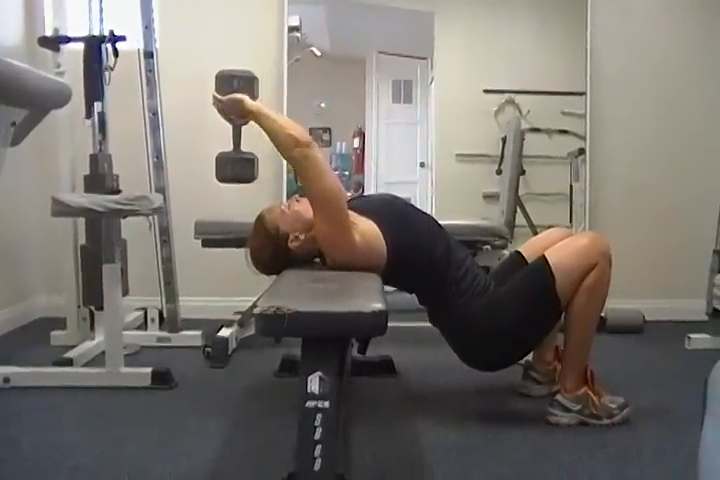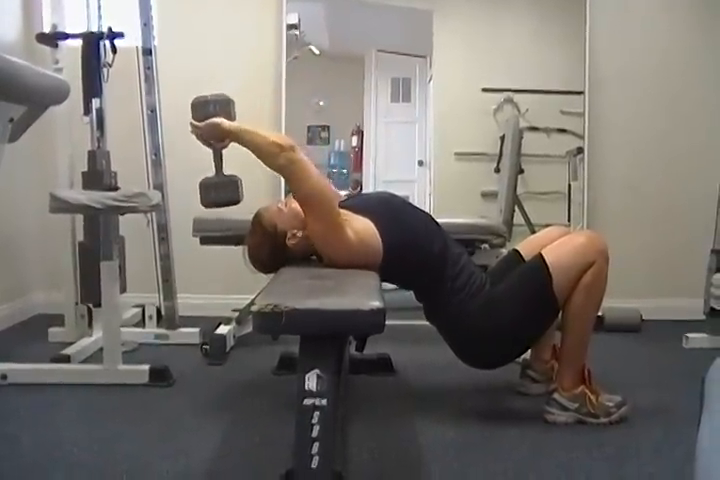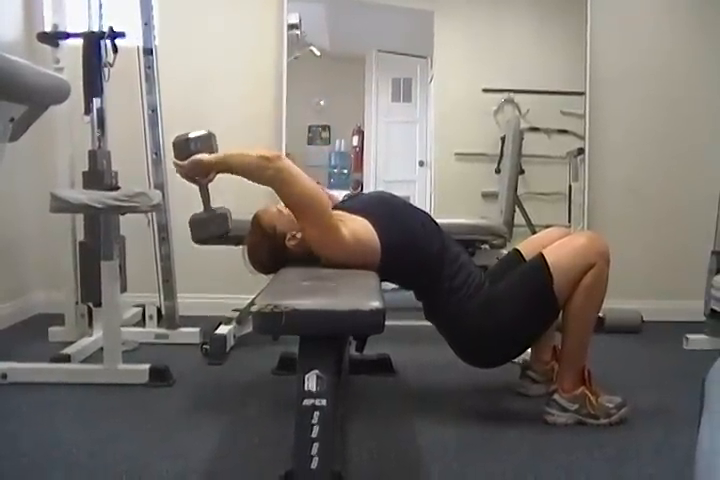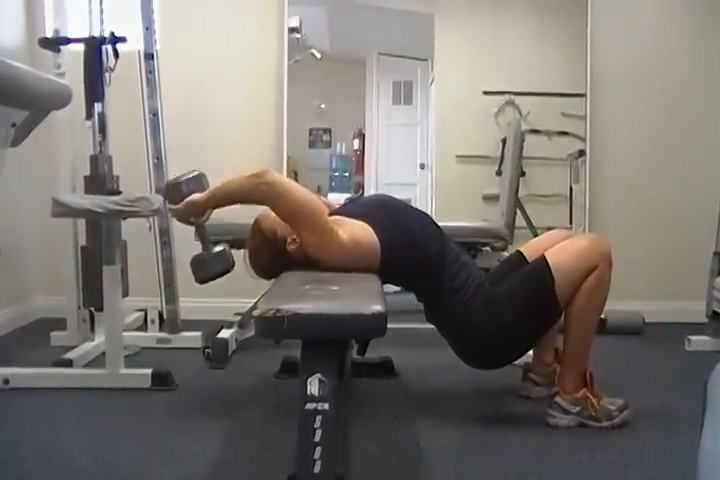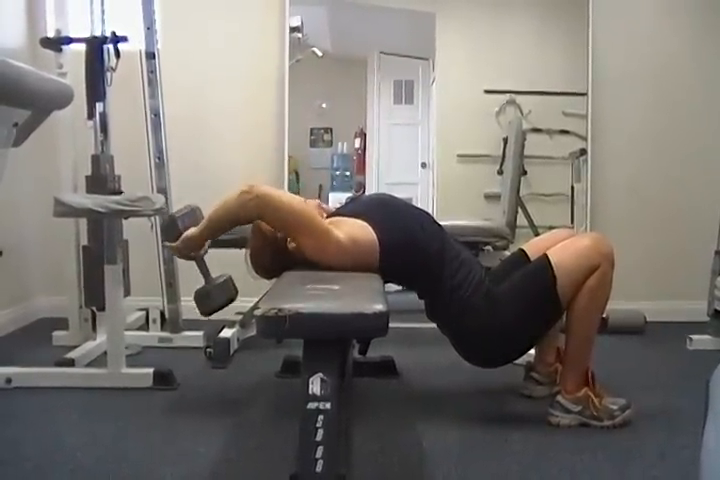
dt=0.5s
person 1, frame 1
left shoulder: (337, 229)
right shoulder: (338, 240)
left elbow: (303, 152)
right elbow: (302, 148)
left wrist: (251, 111)
right wrist: (252, 109)
left hip: (481, 301)
right hip: (487, 324)
left knee: (559, 238)
right knee: (593, 249)
left ankle: (542, 368)
right ankle: (572, 393)
person 1, frame 2
left shoulder: (334, 227)
right shoulder: (334, 239)
left elbow: (291, 159)
right elbow: (287, 154)
left wrist: (230, 131)
right wrist: (230, 130)
left hip: (476, 298)
right hip: (483, 323)
left knee: (557, 235)
right knee: (590, 248)
left ankle: (540, 367)
right ankle: (569, 392)
person 1, frame 3
left shoulder: (332, 222)
right shoulder: (330, 238)
left elbow: (280, 171)
right elbow: (273, 165)
right wrist: (213, 163)
left hip: (476, 296)
right hip: (483, 320)
left knee: (557, 237)
right knee: (591, 249)
left ankle: (540, 368)
right ankle: (569, 392)
person 1, frame 4
left shoulder: (332, 225)
right shoulder: (330, 242)
right elbow: (265, 181)
right wrist: (204, 201)
left hip: (478, 296)
right hip: (484, 322)
left knee: (561, 238)
right knee: (594, 250)
left ankle: (543, 370)
right ankle: (571, 395)
person 1, frame 5
left shoulder: (332, 228)
right shoulder: (327, 242)
right elbow: (255, 196)
right wrist: (201, 235)
left hip: (481, 295)
right hip: (486, 319)
left knee: (563, 238)
right knee: (596, 250)
left ankle: (545, 369)
right ankle: (573, 395)
